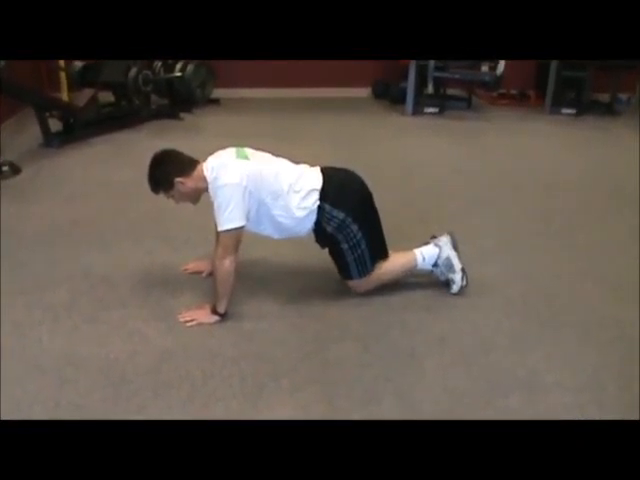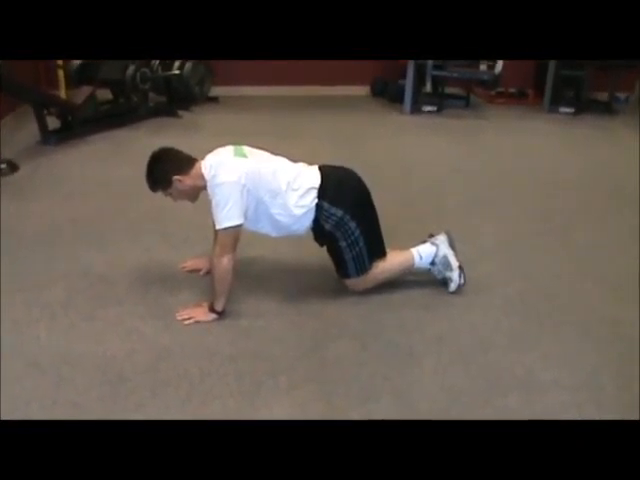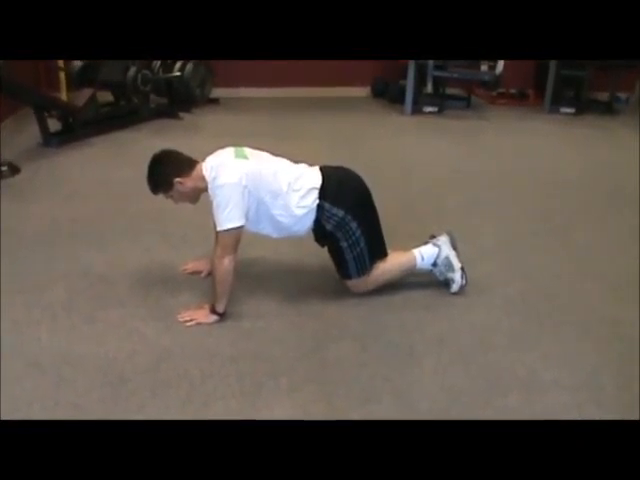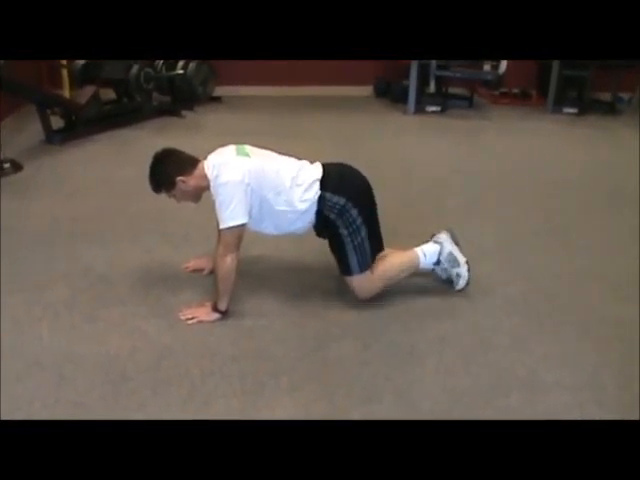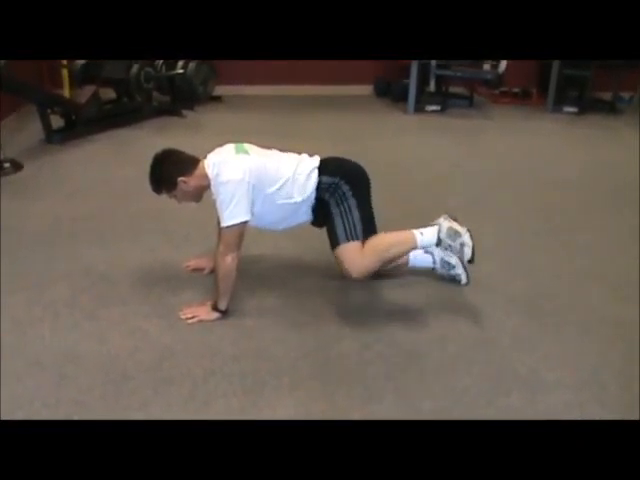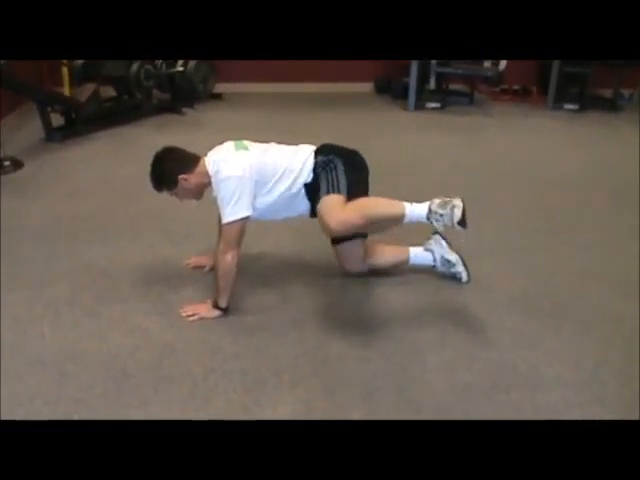
dt=0.2s
person 1, frame 1
left shoulder: (225, 183)
right shoulder: (219, 163)
left elbow: (228, 254)
left wrist: (217, 310)
right wrist: (213, 262)
left hip: (336, 205)
right hip: (330, 188)
left knee: (362, 281)
right knee: (363, 265)
left ankle: (433, 254)
right ankle: (434, 253)
person 1, frame 2
left shoulder: (224, 182)
right shoulder: (218, 162)
left elbow: (226, 252)
left wrist: (215, 308)
right wrist: (211, 260)
left hip: (334, 203)
right hip: (328, 187)
left knee: (359, 280)
right knee: (360, 265)
left ankle: (431, 253)
right ankle: (432, 253)
person 1, frame 3
left shoulder: (225, 183)
right shoulder: (218, 164)
left elbow: (227, 254)
right elbow: (224, 235)
left wrist: (217, 310)
right wrist: (212, 261)
left hip: (335, 204)
right hip: (328, 188)
left knee: (361, 282)
right knee: (361, 266)
left ankle: (433, 254)
right ankle: (434, 254)
person 1, frame 4
left shoulder: (227, 181)
right shoulder: (219, 162)
left elbow: (230, 252)
left wrist: (218, 308)
right wrist: (214, 259)
left hip: (337, 197)
right hip: (328, 187)
left knee: (365, 286)
right knee: (362, 264)
left ankle: (436, 251)
right ankle: (436, 253)
person 1, frame 5
left shoulder: (227, 180)
right shoulder: (219, 161)
left elbow: (230, 250)
right elbow: (227, 230)
left wrist: (218, 307)
right wrist: (215, 259)
left hip: (334, 184)
right hip: (325, 183)
left knee: (357, 265)
right knee: (360, 259)
left ankle: (437, 234)
right ankle: (434, 255)
person 1, frame 6
left shoulder: (230, 175)
right shoulder: (218, 160)
left elbow: (231, 248)
right elbow: (227, 221)
left wrist: (219, 305)
right wrist: (216, 257)
left hip: (332, 165)
right hip: (323, 170)
left knee: (336, 223)
right knee: (354, 263)
left ankle: (429, 210)
right ankle: (432, 253)
